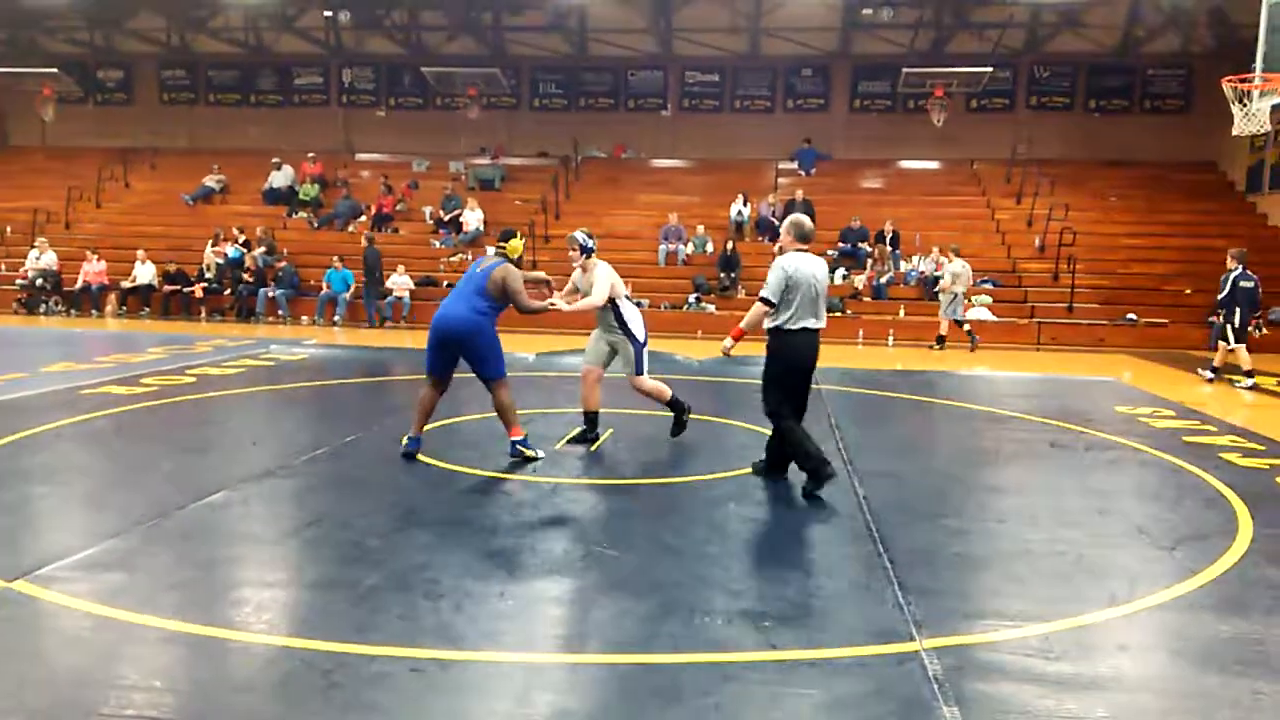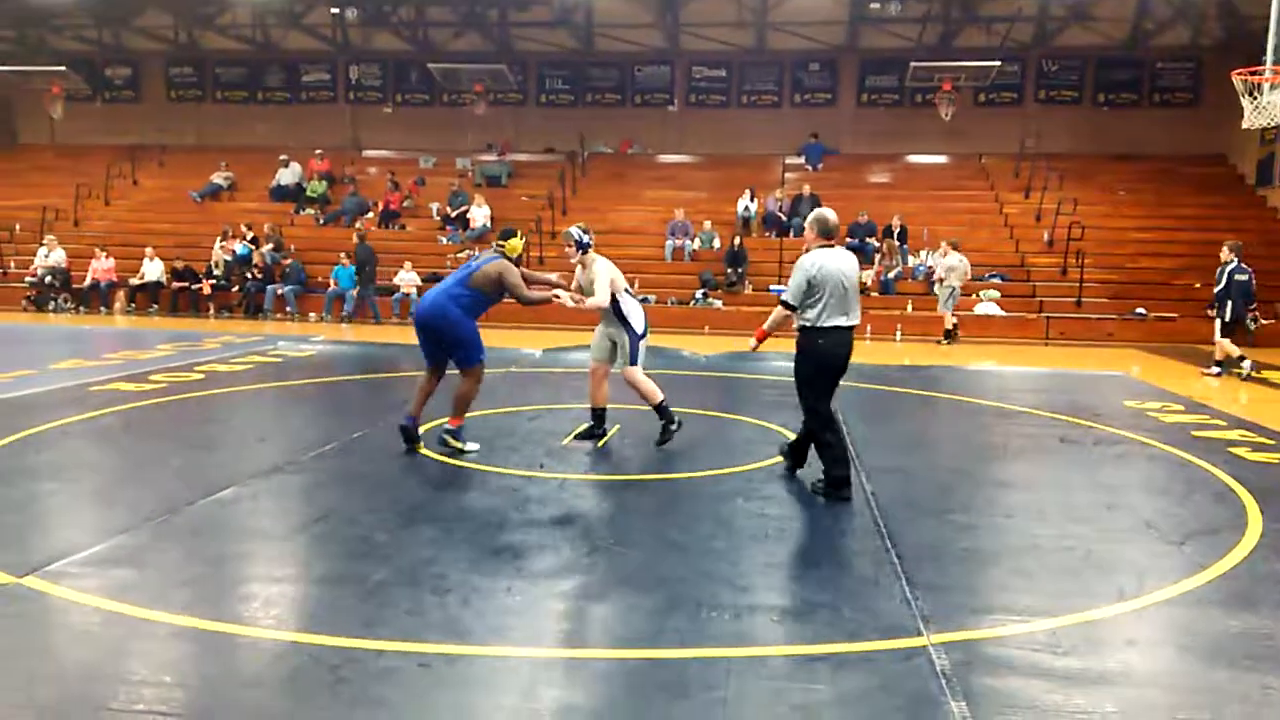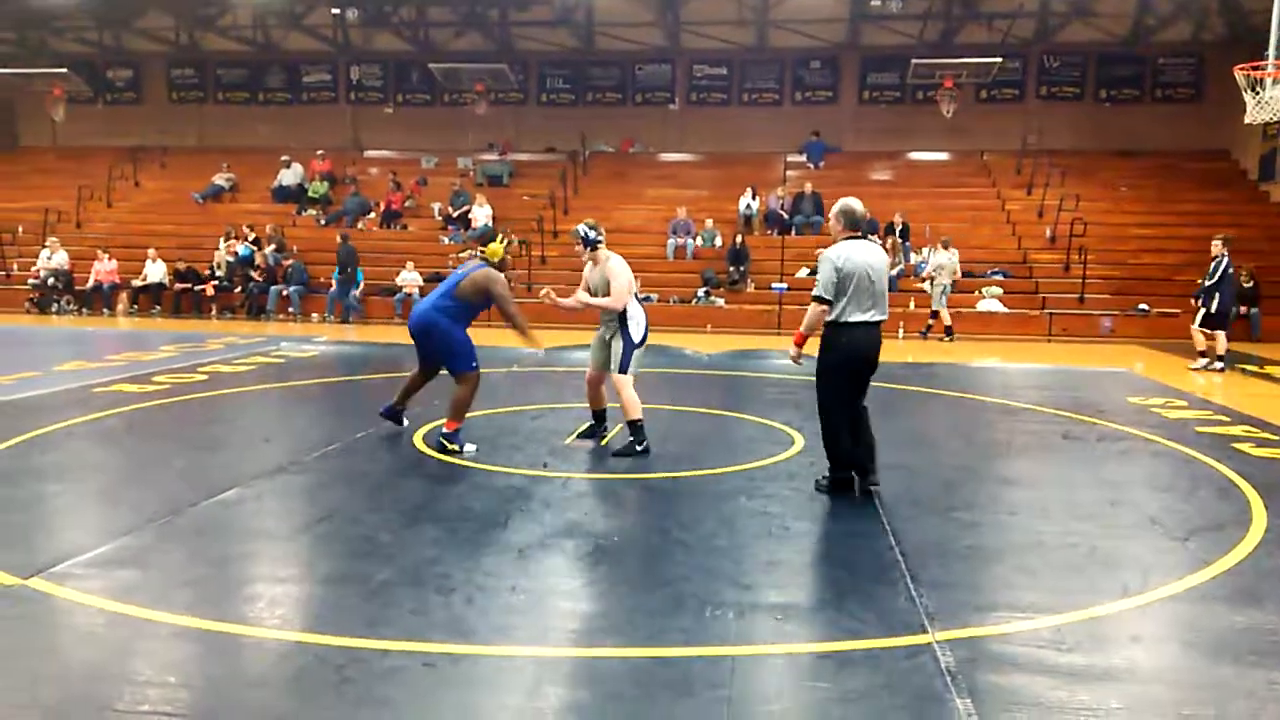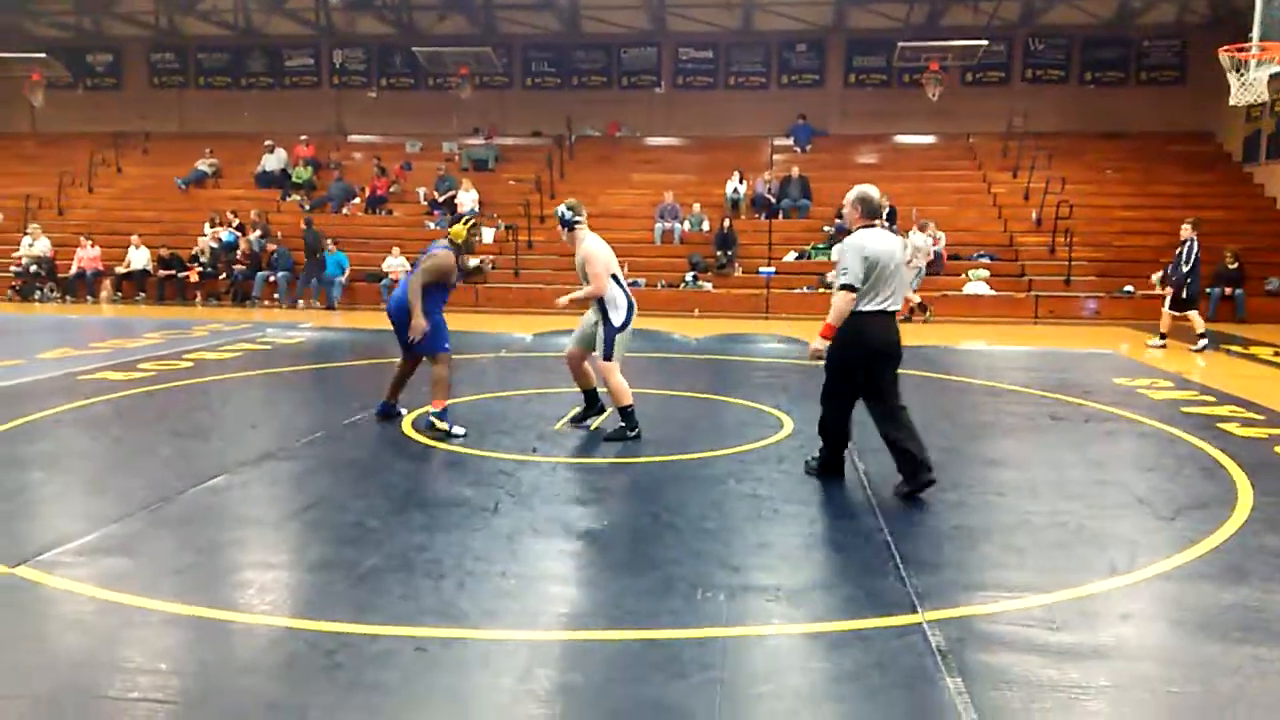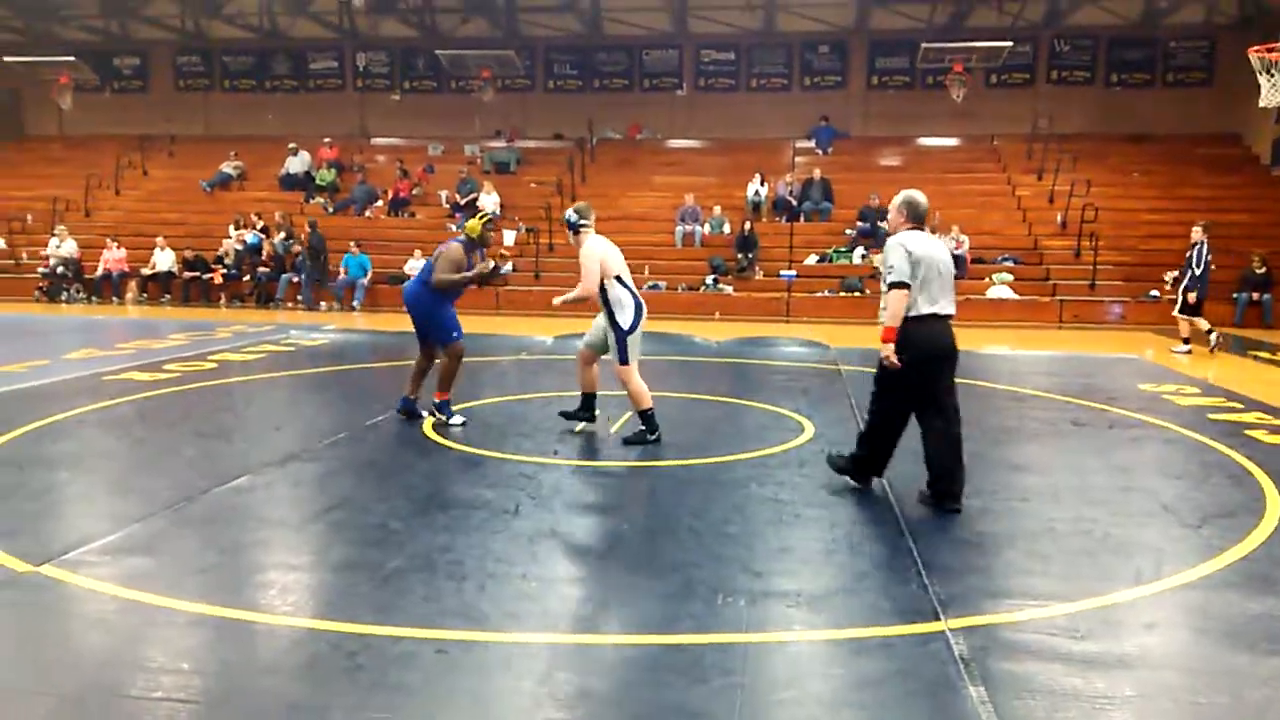
dt=0.2s
person 1, frame 1
left shoulder: (784, 263)
right shoulder: (820, 264)
left elbow: (764, 306)
left wrist: (735, 335)
left hip: (786, 342)
right hip: (810, 342)
left knee: (780, 411)
right knee: (792, 408)
left ankle: (816, 467)
right ankle: (775, 462)
person 1, frame 2
left shoulder: (808, 262)
right shoulder: (850, 259)
left elbow: (786, 308)
left wrist: (760, 336)
left hip: (817, 341)
right hip: (844, 339)
left knee: (819, 412)
right knee: (818, 405)
left ankle: (838, 480)
right ankle: (797, 453)
person 1, frame 3
left shoulder: (834, 255)
right shoulder: (879, 253)
left elbow: (820, 306)
left wrist: (798, 341)
left hip: (842, 338)
right hip: (871, 337)
left knee: (834, 410)
right knee: (854, 406)
left ankle: (841, 479)
right ankle: (866, 471)
person 1, frame 4
left shoulder: (855, 243)
right shoulder: (894, 241)
left elbow: (848, 294)
left wrist: (825, 334)
left hip: (858, 329)
right hip: (888, 328)
left knee: (837, 399)
right knee: (887, 403)
left ankle: (830, 464)
right ankle: (916, 470)
person 1, frame 5
left shoulder: (899, 243)
right shoulder: (940, 246)
left elbow: (900, 292)
left wrist: (888, 339)
left hip: (912, 336)
right hip: (943, 336)
left knee: (887, 408)
right knee: (941, 414)
left ankle: (861, 466)
right ankle: (947, 490)
person 2, frame 1
left shoulder: (601, 272)
right shoulder: (578, 274)
left elbow: (596, 301)
right elbow: (565, 298)
left wrist: (568, 307)
left hip: (628, 330)
right hip: (604, 330)
left knee: (639, 382)
right knee: (589, 375)
left ankle: (680, 409)
right ankle: (590, 429)
person 2, frame 2
left shoulder: (600, 266)
right shoulder: (579, 270)
left elbow: (601, 301)
right elbow: (575, 295)
left wrist: (574, 304)
left hip: (630, 323)
right hip: (608, 324)
left knee: (631, 374)
right knee: (596, 371)
left ankle: (668, 419)
right ankle: (597, 425)
person 2, frame 3
left shoulder: (615, 265)
right shoulder: (590, 268)
left elbow: (618, 303)
right elbow: (581, 303)
left wrist: (587, 299)
right wrist: (555, 300)
left hip: (631, 328)
right hip: (608, 328)
left knee: (621, 382)
right knee: (593, 378)
left ankle: (639, 441)
right ankle: (598, 425)
person 2, frame 4
left shoulder: (590, 248)
right shoulder: (583, 246)
left elbow: (598, 289)
left wrist: (572, 296)
right wrist: (571, 297)
left hip: (616, 312)
right hip: (599, 311)
left knee: (608, 369)
right knee: (573, 356)
left ankle: (631, 426)
right ankle: (593, 405)
person 2, frame 5
left shoulder: (589, 249)
right shoulder: (598, 243)
left elbow: (590, 291)
left wrist: (565, 299)
right wrist: (578, 291)
left hip: (625, 314)
right hip: (613, 313)
left knee: (626, 373)
right knee: (585, 356)
left ankle: (651, 429)
right ankle: (586, 409)
person 3, frame 1
left shoulder: (483, 261)
right shoulder: (510, 271)
right elbow: (523, 305)
left wrist: (536, 277)
right wrist: (547, 304)
left hip: (442, 323)
right hip: (473, 328)
left knee: (435, 385)
right knee: (499, 385)
left ankle: (413, 440)
right ankle: (518, 441)
person 3, frame 2
left shoulder: (487, 256)
right shoulder: (504, 267)
left elbow: (519, 274)
right elbow: (524, 297)
left wrist: (549, 280)
right wrist: (551, 296)
left hip: (426, 309)
right hip: (450, 315)
left knee: (434, 370)
right knee: (473, 373)
left ankle: (411, 420)
right ankle: (452, 431)
person 3, frame 3
left shoulder: (475, 265)
right shoulder: (493, 277)
right elbow: (510, 312)
right wrist: (529, 337)
left hip: (421, 318)
right hip: (440, 325)
left knee: (428, 370)
right knee: (469, 378)
left ankle: (395, 408)
right ankle: (449, 436)
person 3, frame 4
left shoulder: (451, 251)
right shoulder: (445, 258)
left elbow: (464, 272)
right elbow: (415, 281)
left wrist: (481, 265)
right wrist: (417, 316)
left hip: (399, 304)
right hip: (418, 310)
left knee: (412, 358)
right knee: (442, 359)
left ankle: (388, 406)
right ankle: (438, 415)
person 3, frame 5
left shoulder: (478, 250)
right shoulder: (455, 251)
left elbow: (482, 280)
right elbow: (438, 280)
left wrist: (495, 267)
right wrist: (471, 275)
left hip: (419, 298)
right hip: (427, 298)
left knee: (428, 351)
right knee: (455, 349)
left ankle: (409, 402)
right ankle: (441, 404)
